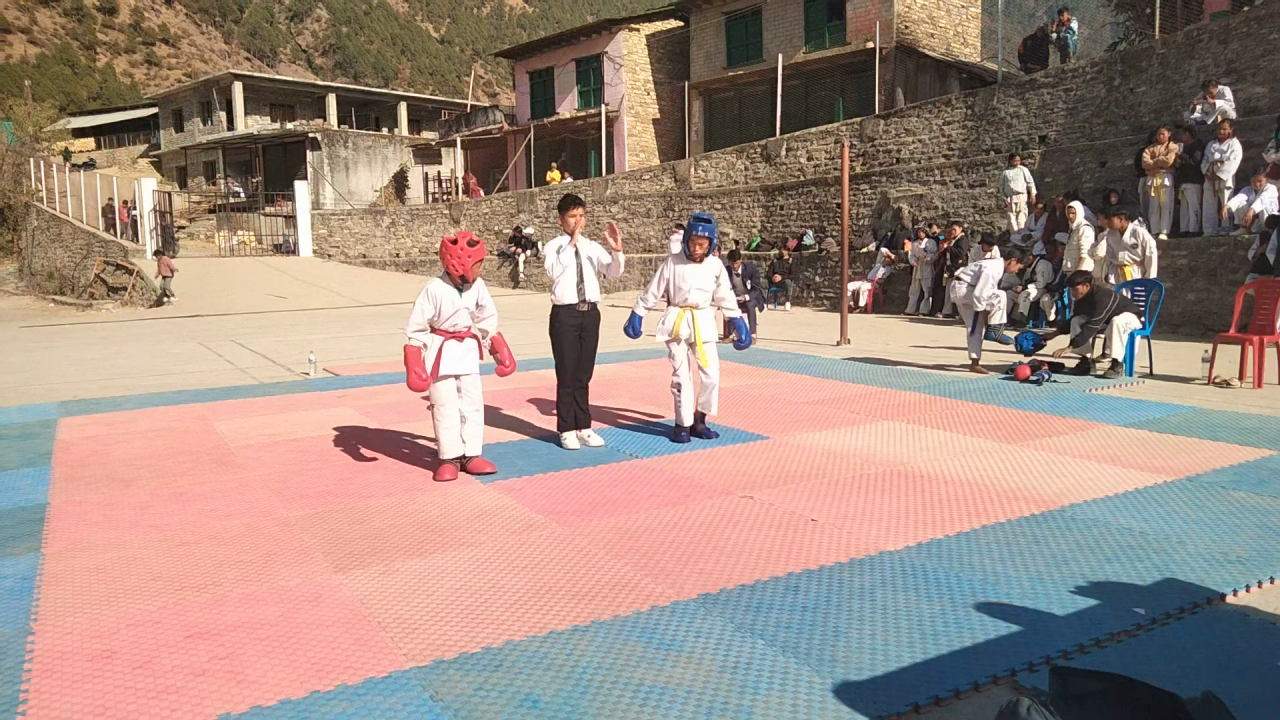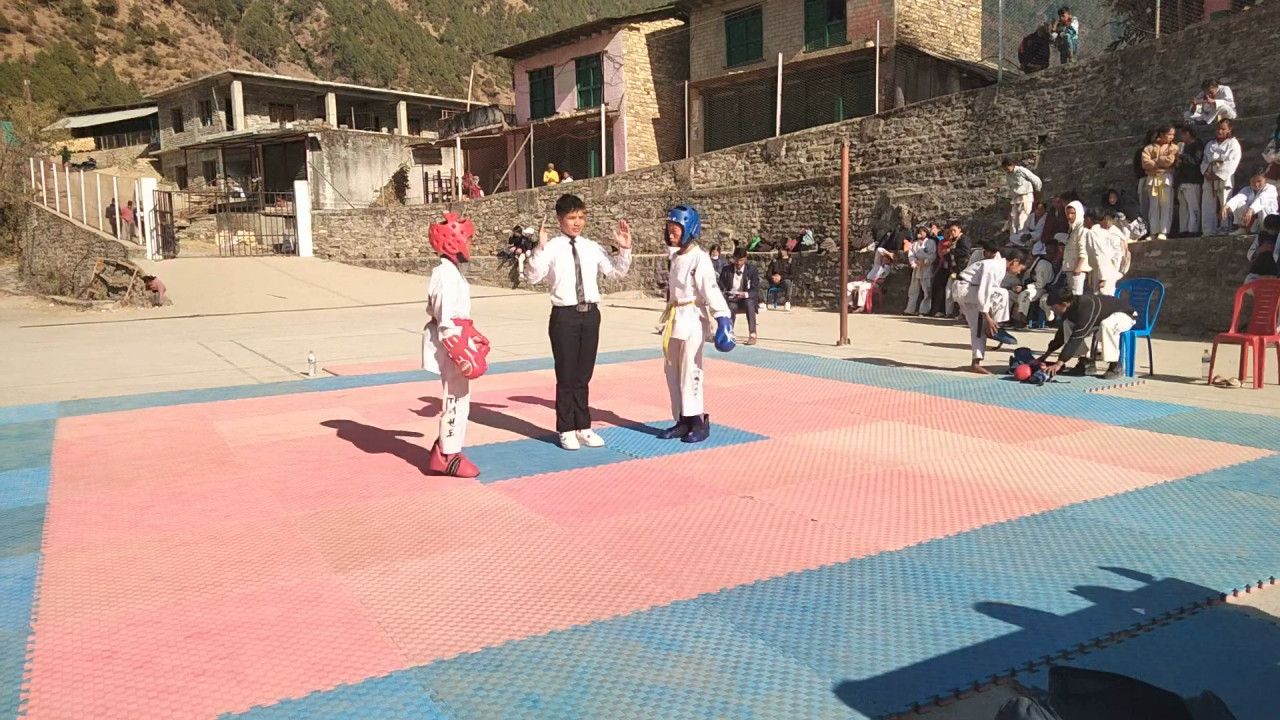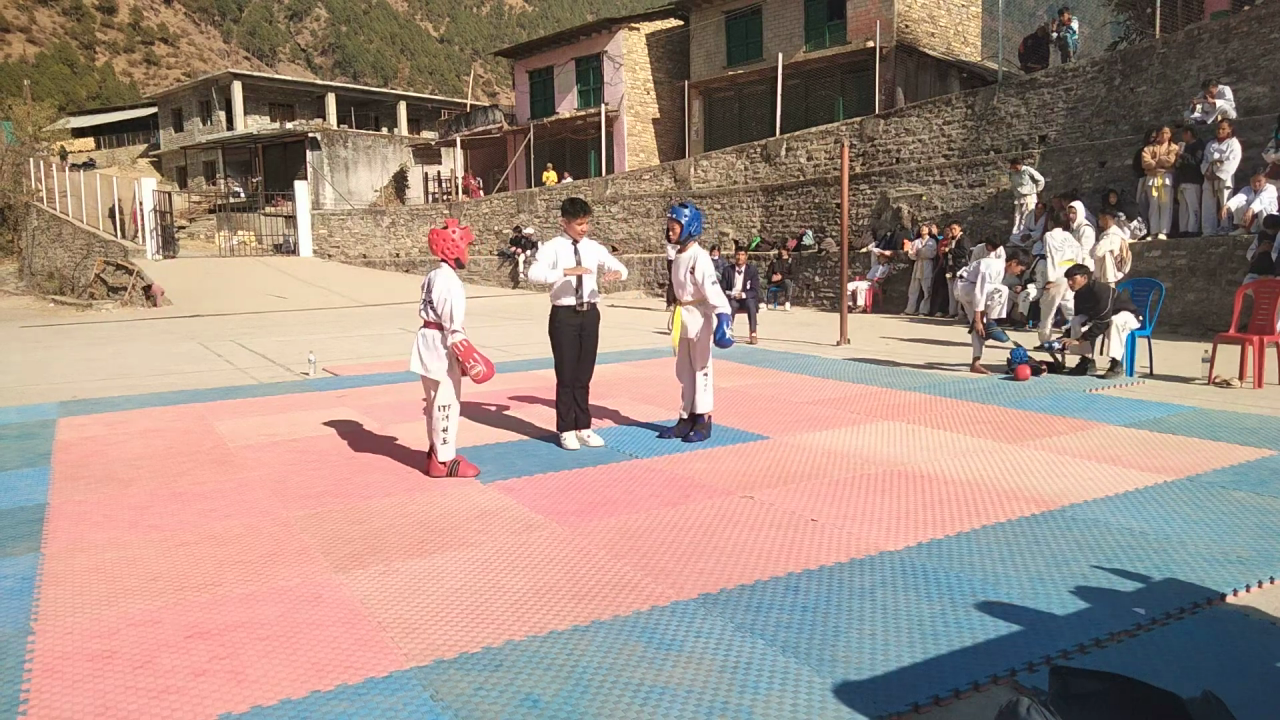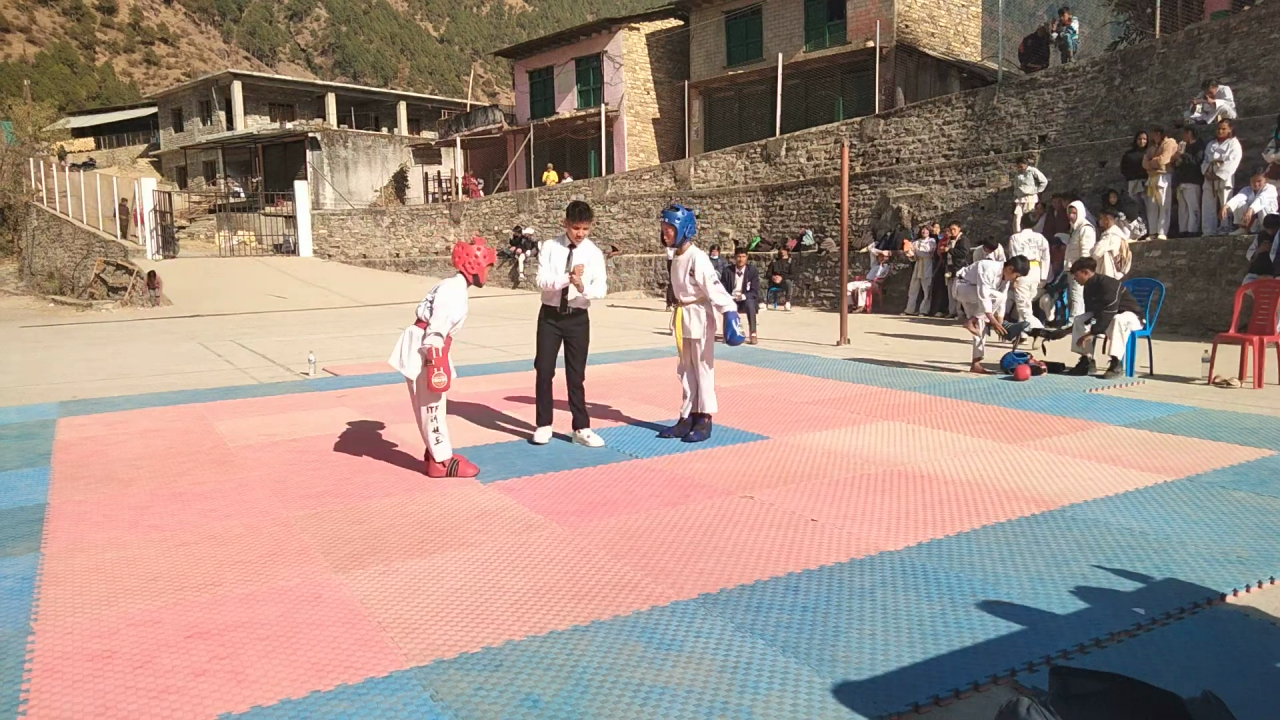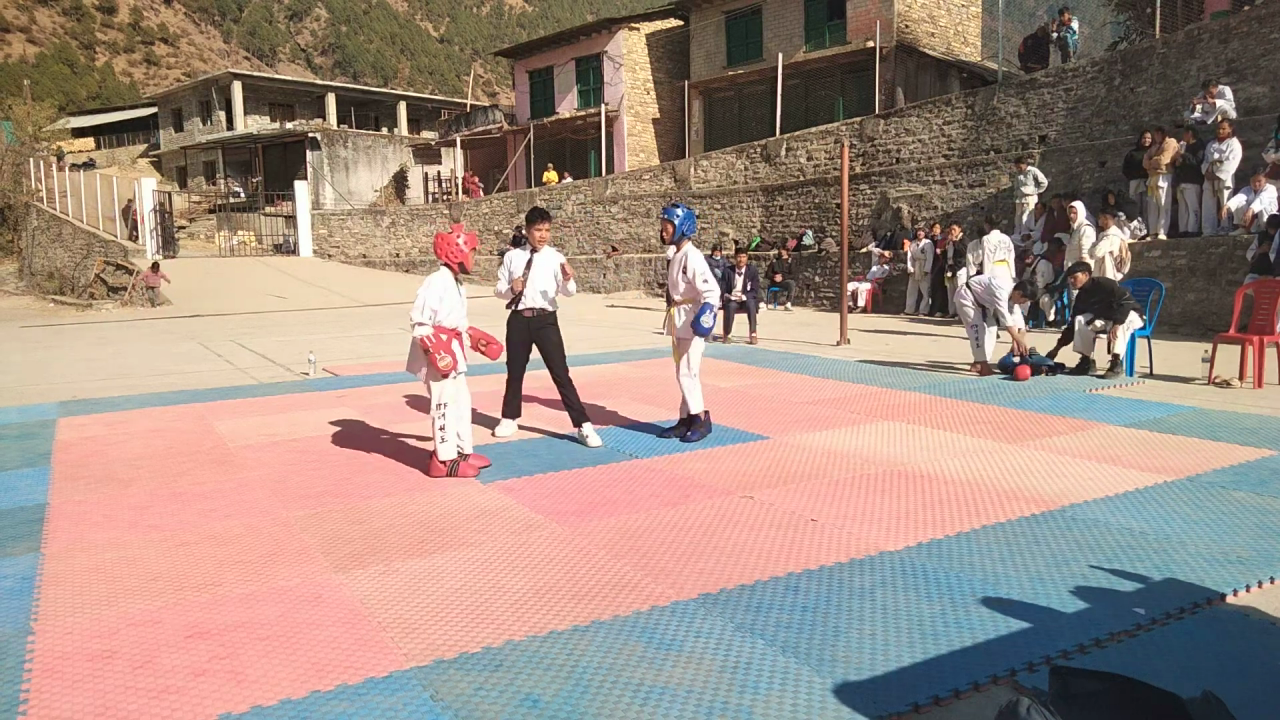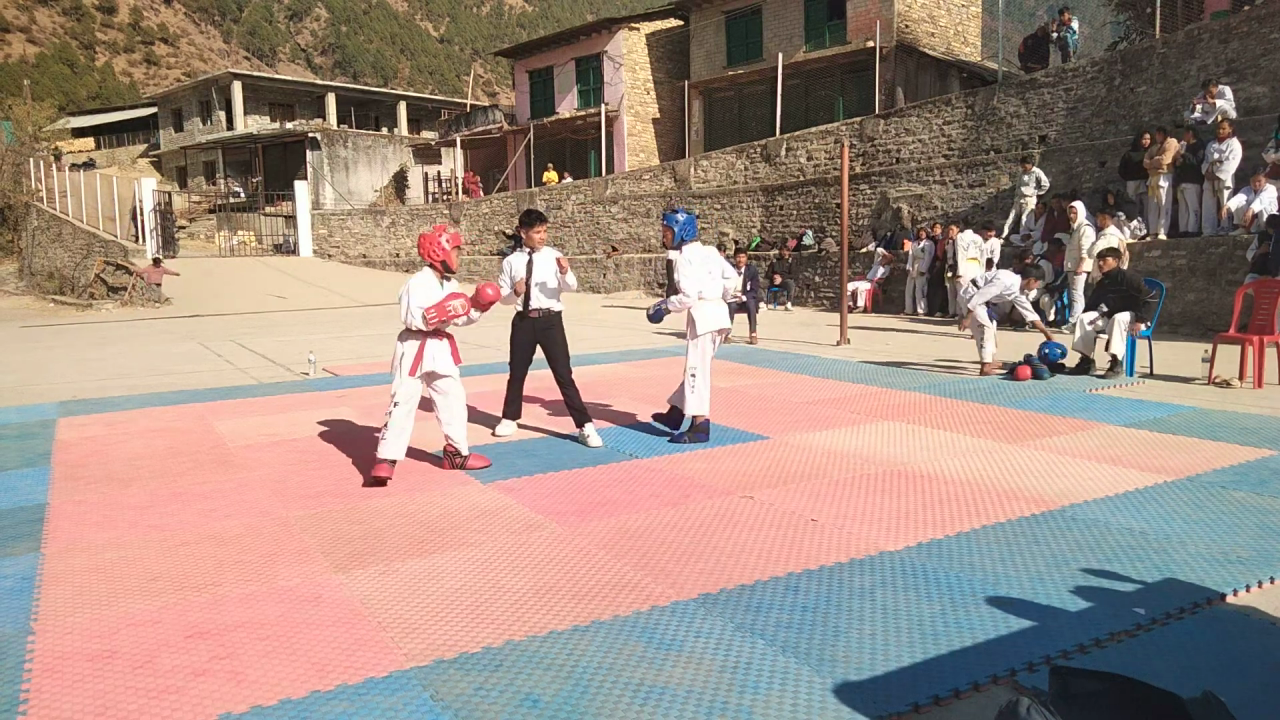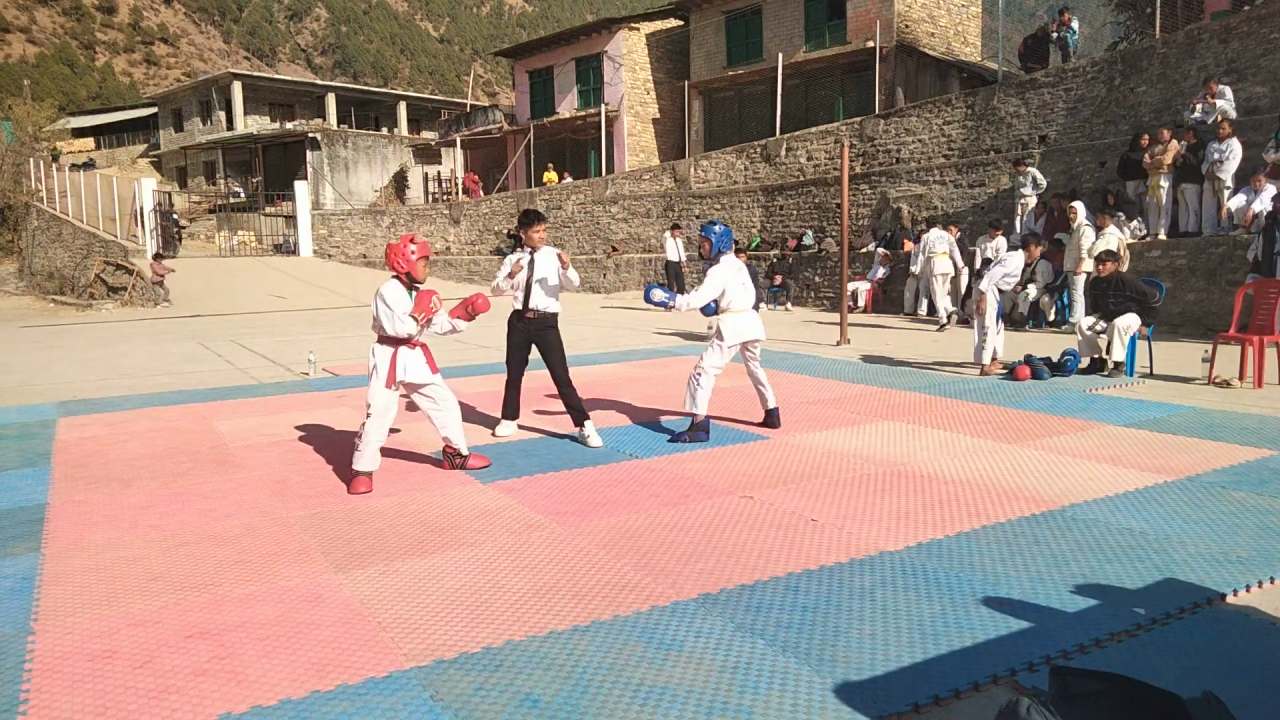
dt=0.5s
person 1, frame 1
left shoulder: (477, 286)
right shoulder: (434, 290)
left elbow: (487, 319)
right elbow: (415, 330)
left wrist: (499, 350)
right wrist: (415, 365)
left hip: (467, 350)
right hip: (440, 352)
left knee: (472, 404)
right knee: (445, 407)
left ankle: (470, 455)
right ankle: (449, 458)
person 1, frame 2
left shoulder: (450, 272)
right shoulder: (446, 275)
right elbow: (446, 321)
left wrist: (473, 335)
right wrist: (463, 353)
left hip: (447, 339)
right hip: (448, 340)
left knee: (454, 398)
right knee: (456, 398)
left ankle: (445, 451)
right ankle: (446, 455)
person 1, frame 3
left shoulder: (433, 276)
right shoulder: (449, 281)
right elbow: (453, 324)
right wrist: (468, 357)
left hip: (428, 341)
right hip: (442, 347)
left knee: (437, 405)
right knee: (446, 405)
left ankle: (438, 454)
right ankle: (444, 461)
person 1, frame 4
left shoulder: (454, 286)
right shoulder: (455, 290)
right elbow: (436, 330)
left wrist: (437, 361)
right wrist: (436, 363)
left hip: (421, 346)
right hip: (423, 349)
left knee: (432, 405)
right knee: (431, 404)
left ankle: (438, 453)
right ankle: (441, 461)
person 1, frame 5
left shoulder: (455, 282)
right shoulder: (436, 282)
right elbow: (419, 320)
left wrist: (476, 339)
right wrist: (435, 350)
left hip: (451, 346)
right hip: (436, 348)
left knee: (461, 401)
right knee: (444, 403)
left ankle: (461, 452)
right ankle: (444, 460)
person 1, frame 6
left shoulder: (449, 283)
right shoulder: (419, 282)
left elbow: (460, 315)
right elbow: (412, 319)
left wrist: (479, 304)
right wrist: (444, 310)
left hip: (440, 348)
right hip: (415, 348)
left knee: (453, 401)
right knee: (404, 403)
left ankle: (455, 453)
right ankle: (386, 460)
person 1, frame 7
left shoulder: (418, 293)
right shoulder: (388, 291)
left elbow: (441, 324)
right elbow: (400, 328)
left wrist: (466, 312)
right wrist: (423, 311)
left hip: (416, 357)
right hip: (389, 358)
left knee: (445, 403)
right knee: (378, 414)
left ankle: (456, 454)
right ankle: (362, 471)
person 2, frame 1
left shoulder: (591, 247)
right shoulder: (555, 247)
left elbow: (614, 272)
right elbow: (554, 273)
left wrist: (617, 250)
right wrist: (571, 243)
left hip: (590, 313)
right hip: (565, 314)
left knee: (584, 375)
right knee: (566, 374)
left ankle: (583, 427)
right ankle: (567, 430)
person 2, frame 2
left shoulder: (592, 248)
right shoulder: (551, 248)
left elbow: (617, 271)
right elbow: (533, 276)
left wrist: (625, 249)
right wrist: (539, 248)
left hip: (590, 314)
right hip: (565, 315)
left knee: (583, 375)
right knee: (566, 375)
left ankle: (583, 427)
right ankle: (566, 430)
person 2, frame 3
left shoulder: (594, 247)
right shoulder: (552, 247)
left elbow: (619, 267)
right elbow: (534, 273)
left wrist: (617, 272)
right wrist: (567, 271)
left hip: (589, 314)
right hip: (564, 314)
left knee: (584, 375)
right knee: (566, 375)
left ankle: (583, 427)
right ankle: (566, 430)
person 2, frame 4
left shoulder: (593, 253)
right shoulder: (549, 248)
left elbow: (602, 289)
right elbow: (542, 281)
left wrist: (582, 286)
right wrist: (568, 277)
left hip: (577, 317)
right hip: (550, 315)
left knee: (576, 375)
right knee: (544, 370)
left ankle: (581, 429)
right ankle: (543, 424)
person 2, frame 5
left shoulder: (555, 257)
right shoulder: (513, 257)
left elbow: (570, 292)
right elbow: (499, 290)
left wrist: (567, 279)
right wrist: (511, 289)
left hip: (545, 320)
right hip: (518, 319)
left knee: (560, 373)
right knee: (515, 372)
left ankle: (583, 426)
right ankle: (510, 418)
person 2, frame 6
left shoulder: (554, 256)
right shoulder: (511, 261)
left elbow: (571, 287)
right elbow: (502, 294)
left wrist: (565, 272)
right wrist: (512, 293)
left hip: (550, 320)
right hip: (523, 321)
left knee: (563, 374)
right knee: (517, 373)
left ankle: (585, 427)
right ankle: (510, 419)
person 2, frame 7
left shoulder: (554, 256)
right shoulder: (513, 260)
left elbow: (573, 284)
right elbow: (496, 289)
left wrist: (566, 267)
right wrist: (510, 276)
left hip: (546, 321)
right hip: (519, 321)
left knee: (560, 374)
right knee: (514, 373)
left ankle: (584, 426)
right ankle: (509, 420)
person 3, frame 1
left shoulder: (716, 265)
right shoulder: (672, 263)
left elbow: (726, 297)
right elbow: (653, 290)
left wrist: (738, 323)
right wrist: (637, 314)
left hip: (703, 323)
right hip: (677, 322)
left knee: (709, 374)
right knee: (682, 375)
left ankle: (699, 421)
right ankle: (683, 424)
person 3, frame 2
left shoulder: (699, 258)
right shoulder: (675, 257)
left elbow: (712, 291)
left wrist: (724, 322)
left hip: (693, 320)
right hip: (675, 319)
left knee: (691, 371)
right knee: (673, 372)
left ankle: (699, 421)
right ankle: (683, 421)
person 3, frame 3
left shoulder: (699, 256)
right shoulder: (680, 255)
left elbow: (712, 289)
left wrist: (723, 318)
left hip: (699, 318)
right hip: (683, 318)
left knee: (701, 369)
right knee: (685, 370)
left ankle: (703, 421)
right ankle: (687, 419)
person 3, frame 4
left shoulder: (697, 258)
right shoulder: (676, 257)
left elbow: (715, 288)
left wrist: (730, 315)
left hip: (700, 318)
right hip: (684, 318)
left knee: (703, 368)
right knee: (686, 370)
left ankle: (704, 420)
right ankle: (688, 418)
person 3, frame 5
left shoulder: (691, 256)
right shoulder: (676, 255)
left elbow: (710, 287)
left wrist: (707, 310)
left hip: (691, 318)
right hip: (680, 318)
left knee: (688, 371)
right knee: (683, 372)
left ankle: (701, 419)
right ankle: (687, 419)
person 3, frame 6
left shoulder: (685, 257)
right shoulder: (709, 251)
left elbow: (687, 296)
right elbow: (731, 279)
left wrist: (663, 306)
left hip: (702, 314)
right hip: (718, 310)
left knee: (696, 369)
right knee: (698, 367)
left ankle: (699, 426)
right ankle: (674, 413)
person 3, frame 7
left shoulder: (719, 270)
right shoulder: (738, 264)
left elbow: (699, 299)
left wrist: (670, 299)
right wrist: (719, 304)
left hip: (732, 324)
right hip: (751, 321)
left knee: (704, 370)
right knee: (755, 368)
left ankle: (699, 426)
right ankle: (772, 415)
